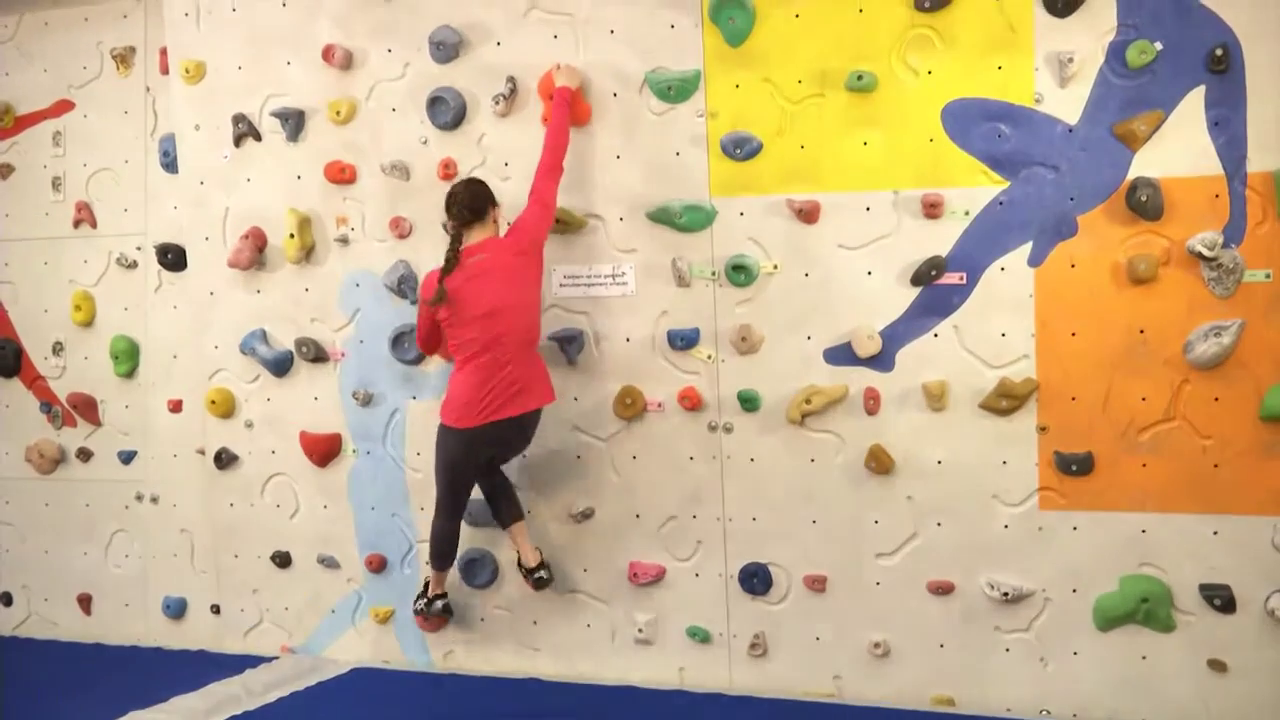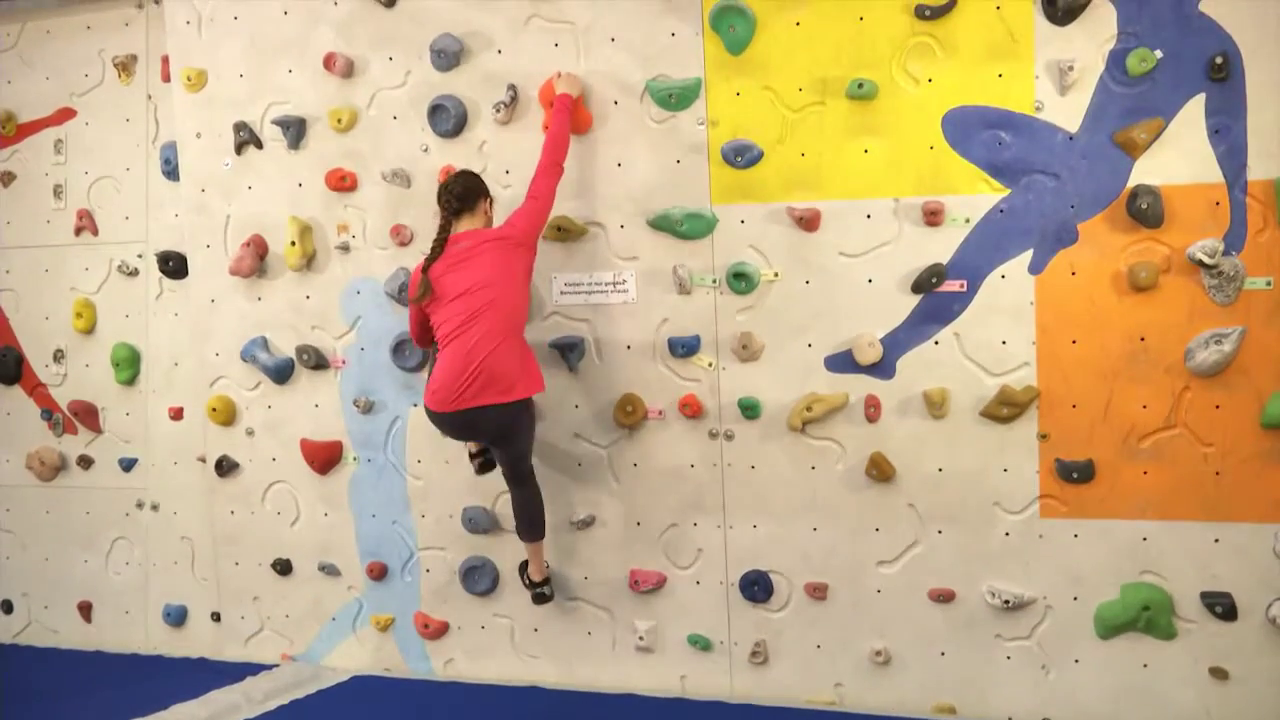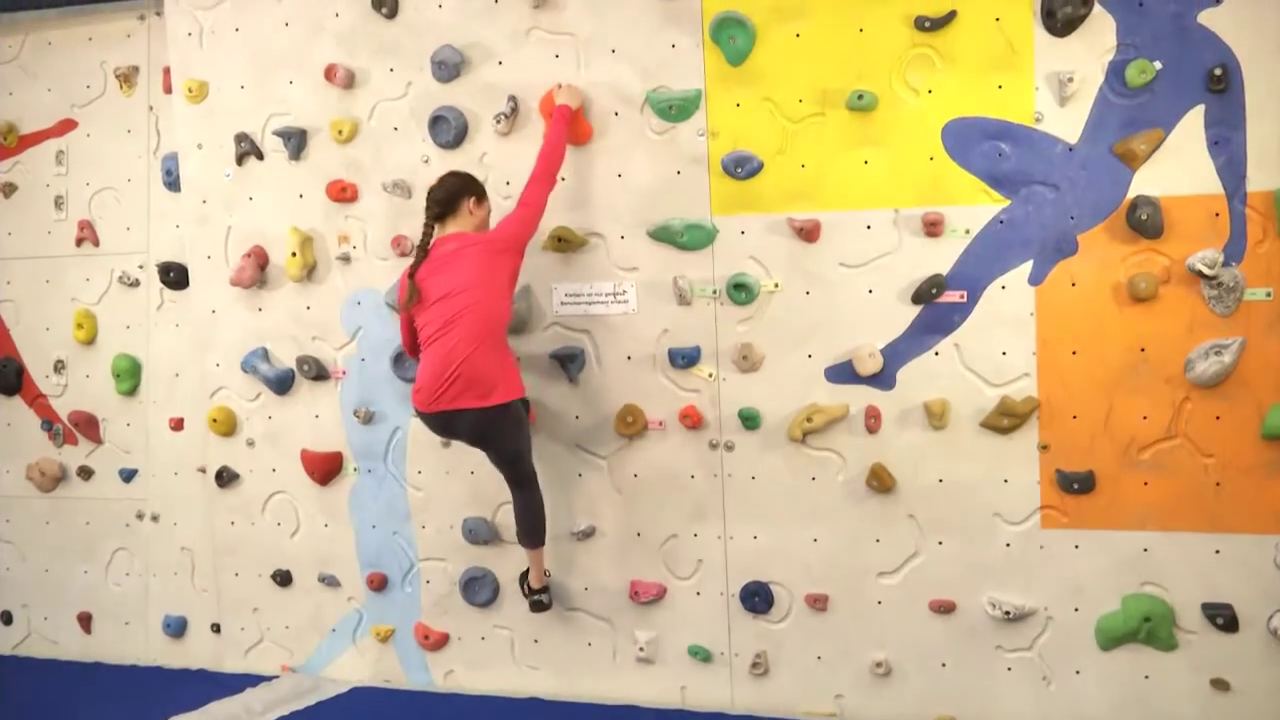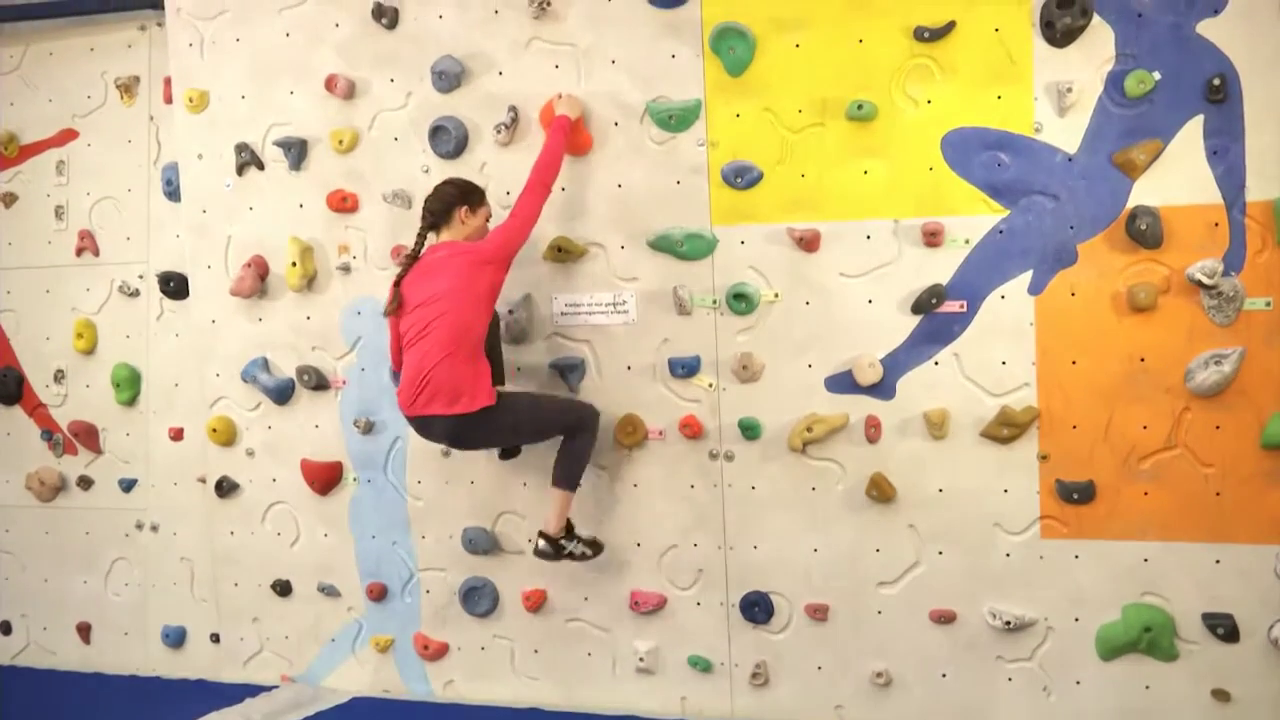
dt=0.4s
person 1, frame 1
left shoulder: (436, 284)
right shoulder: (523, 248)
left elbow: (427, 345)
right elbow: (549, 170)
right wrist: (563, 95)
left hip: (467, 419)
right hip: (523, 412)
left knee: (450, 500)
right knee: (488, 470)
left ankle: (435, 589)
right ankle: (532, 562)
person 1, frame 2
left shoulder: (424, 271)
right shoulder: (513, 240)
right elbow: (548, 172)
right wrist: (563, 100)
left hip: (446, 408)
right hip: (507, 400)
right knee: (520, 474)
left ankle: (477, 448)
right ankle: (538, 574)
person 1, frame 3
left shoulder: (413, 272)
right shoulder: (498, 245)
right elbow: (540, 183)
right wrist: (564, 111)
left hip: (433, 410)
right hip: (489, 404)
right knee: (523, 480)
right ankle: (537, 583)
person 1, frame 4
left shoulder: (408, 277)
right shoulder: (486, 254)
right elbow: (534, 197)
right wrist: (564, 121)
left hip: (419, 419)
right hip: (462, 418)
right knee: (583, 419)
left ankle: (505, 433)
right ankle: (554, 532)
